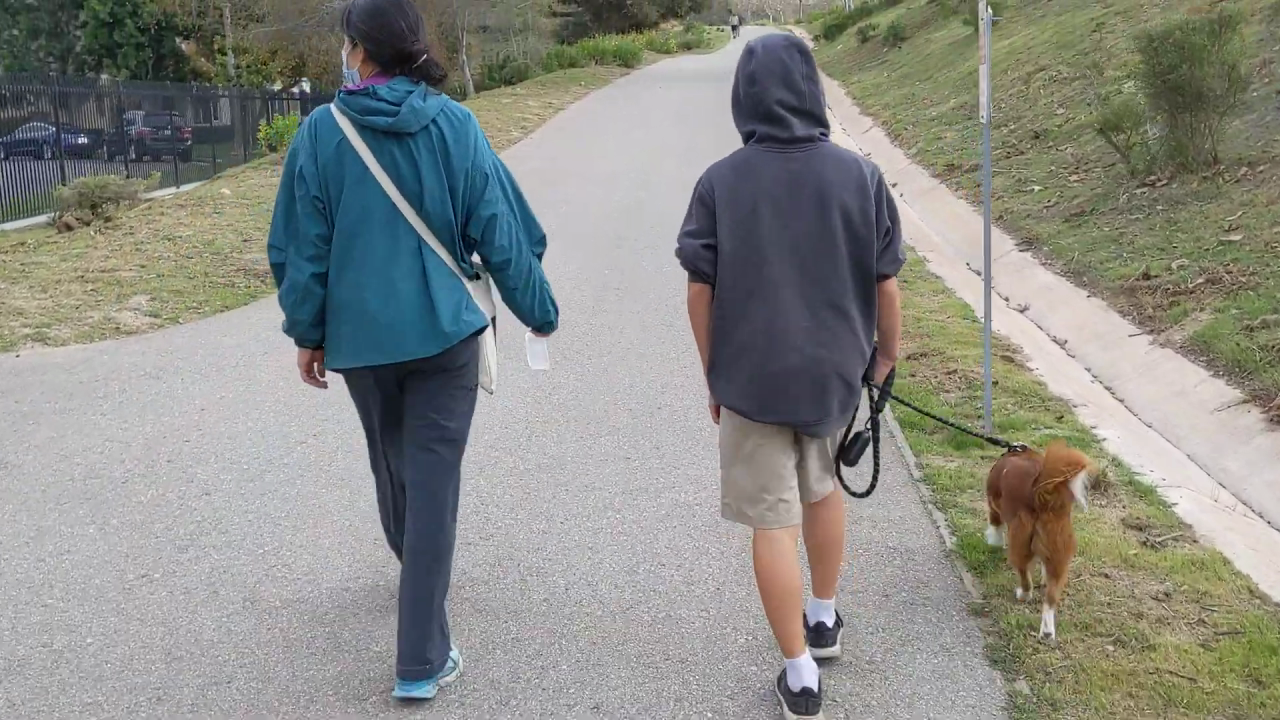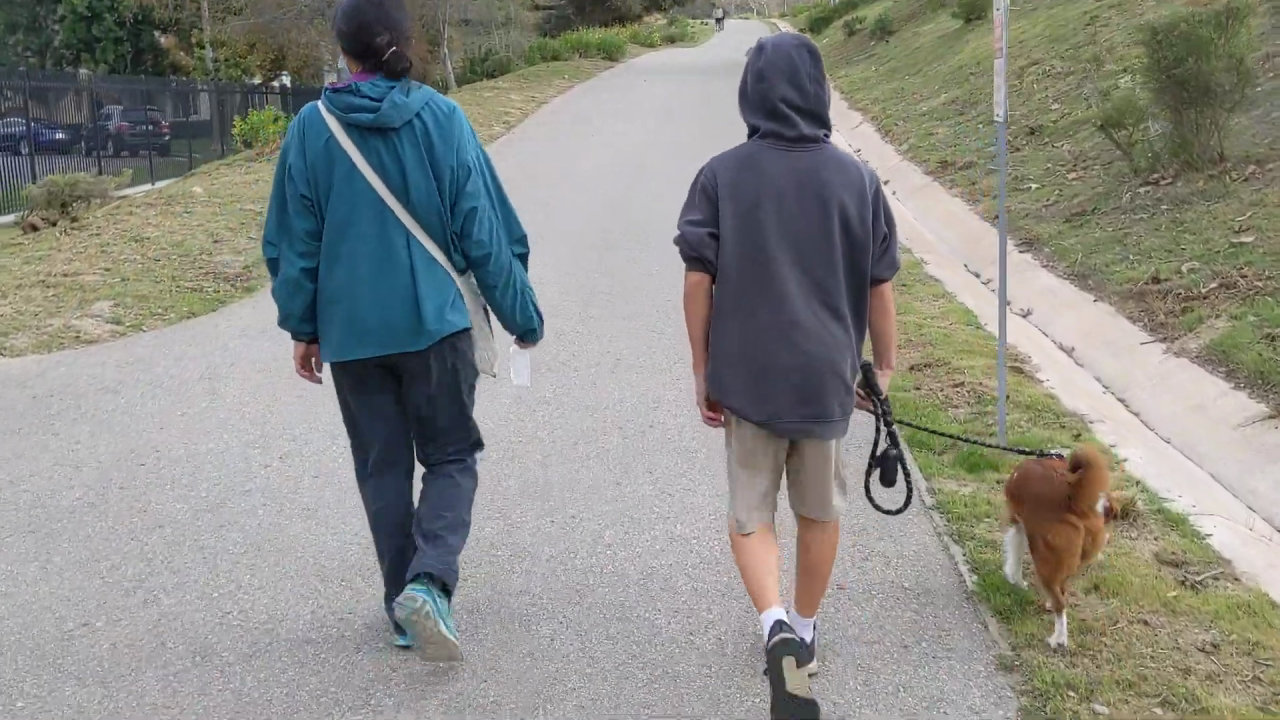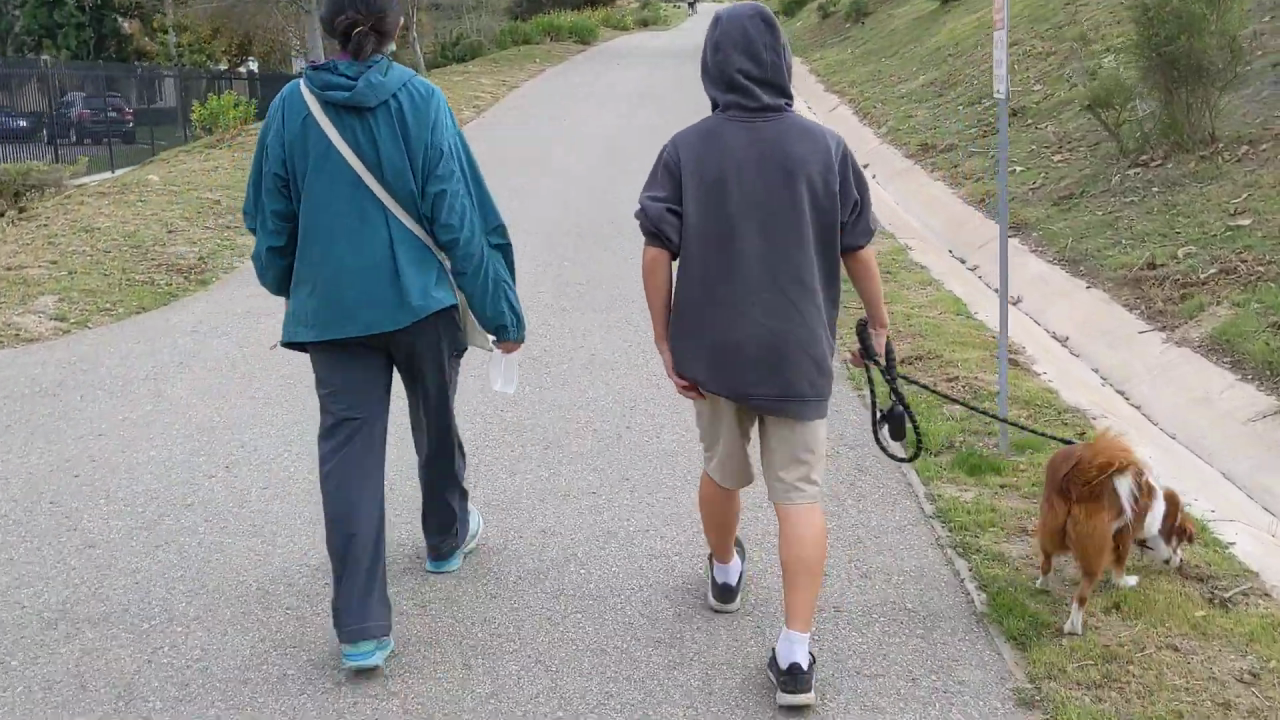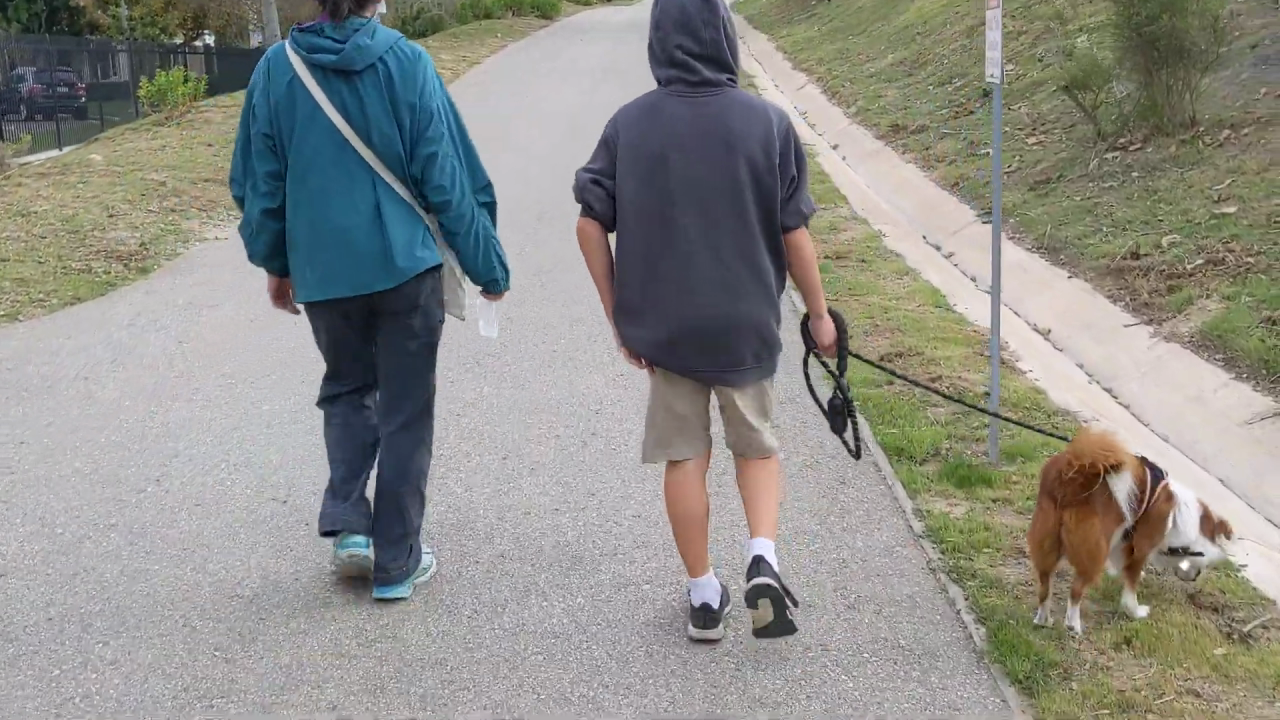
dt=0.3s
person 1, frame 1
left shoulder: (720, 182)
right shoulder: (861, 176)
left elbow: (700, 290)
right elbow: (885, 283)
left wrist: (713, 375)
right wrist: (886, 355)
left hip: (752, 379)
right hip: (835, 373)
left knee: (772, 519)
right knee: (821, 489)
right ankle: (824, 617)
person 1, frame 2
left shoulder: (720, 175)
right shoulder: (857, 179)
left elbow: (697, 281)
right elbow: (878, 287)
left wrist: (701, 371)
right wrist: (884, 365)
left hip: (746, 376)
right hip: (825, 376)
left knee: (751, 516)
right knee: (819, 509)
left ankle: (778, 624)
right ankle: (805, 629)
person 1, frame 3
left shoulder: (685, 150)
right shoulder: (825, 147)
left elbow: (656, 255)
right elbow: (857, 251)
left wrist: (666, 343)
right wrist: (878, 323)
left hip: (714, 349)
right hip: (800, 352)
left knee: (722, 470)
right knee: (798, 493)
left ankle: (724, 574)
right ankle: (794, 653)
person 1, frame 4
left shoulder: (629, 125)
right shoulder: (767, 122)
left elbow: (590, 225)
right elbow: (794, 232)
left wrist: (617, 315)
right wrist: (819, 313)
left hip: (663, 324)
right hip: (748, 322)
left knee: (684, 456)
right knee: (757, 446)
left ankle: (705, 595)
right ankle: (765, 563)
person 2, frame 1
left shoulder: (321, 132)
right shoulder: (455, 125)
left elbow: (300, 248)
right elbow: (502, 232)
left wrist: (307, 331)
right wrist: (539, 308)
left hip: (360, 334)
right hip: (443, 329)
left knee: (393, 454)
right knee: (433, 478)
left ankle: (417, 578)
right ankle: (420, 658)
person 2, frame 2
left shoulder: (311, 129)
right shoulder: (442, 119)
left elbow: (291, 246)
right elbow: (487, 232)
left wrist: (302, 329)
right wrist: (523, 315)
left hip: (351, 331)
right hip: (436, 322)
left knee: (381, 467)
right knee: (451, 458)
left ankle: (406, 594)
right ankle: (427, 587)
person 2, frame 3
left shoulder: (291, 108)
right shoulder: (421, 101)
left elbow: (271, 219)
right elbow: (462, 217)
left wrist: (287, 285)
right wrist: (502, 311)
left hip: (331, 311)
right hip: (421, 301)
left knee: (349, 455)
right knee: (435, 424)
left ankle: (361, 624)
right ankle: (445, 538)
person 2, frame 4
left shoulder: (276, 68)
right shoulder: (408, 63)
left elbow: (256, 183)
right elbow: (451, 180)
left wrist: (273, 261)
right wrist: (489, 265)
left hip: (322, 269)
right hip: (406, 263)
left knee: (346, 394)
right knee: (405, 409)
left ankle: (348, 527)
right ankle: (396, 562)
